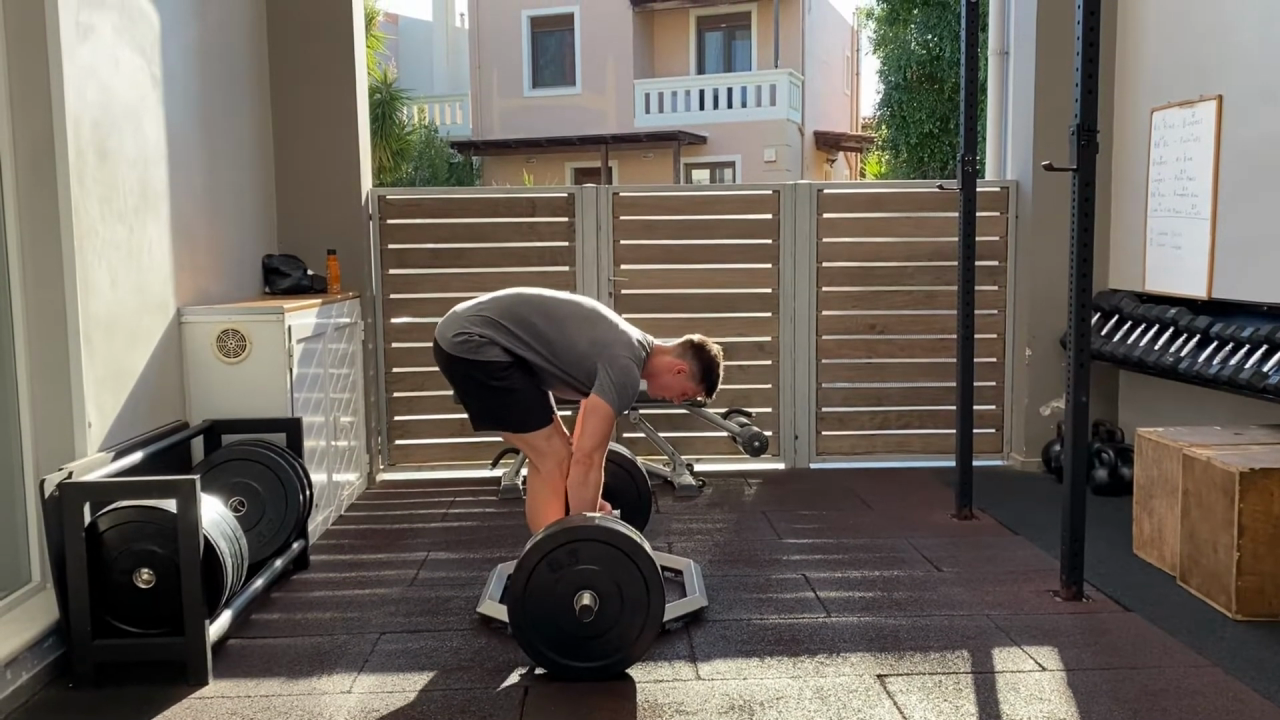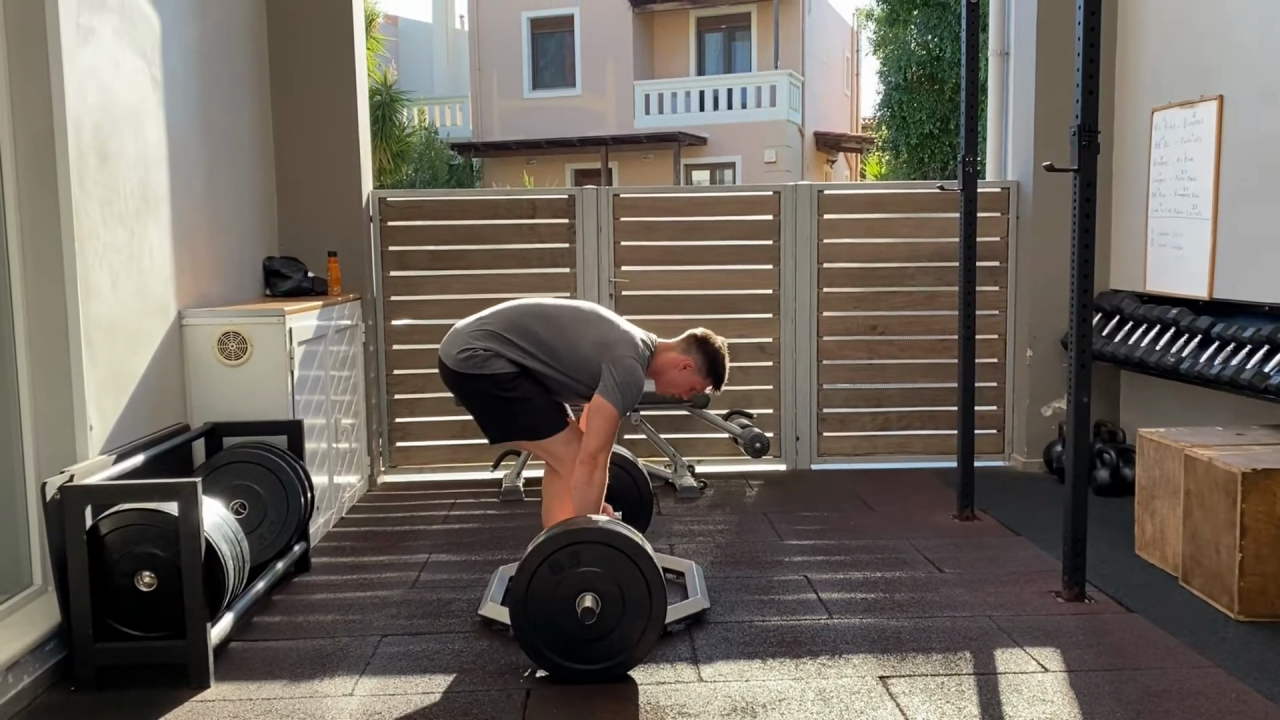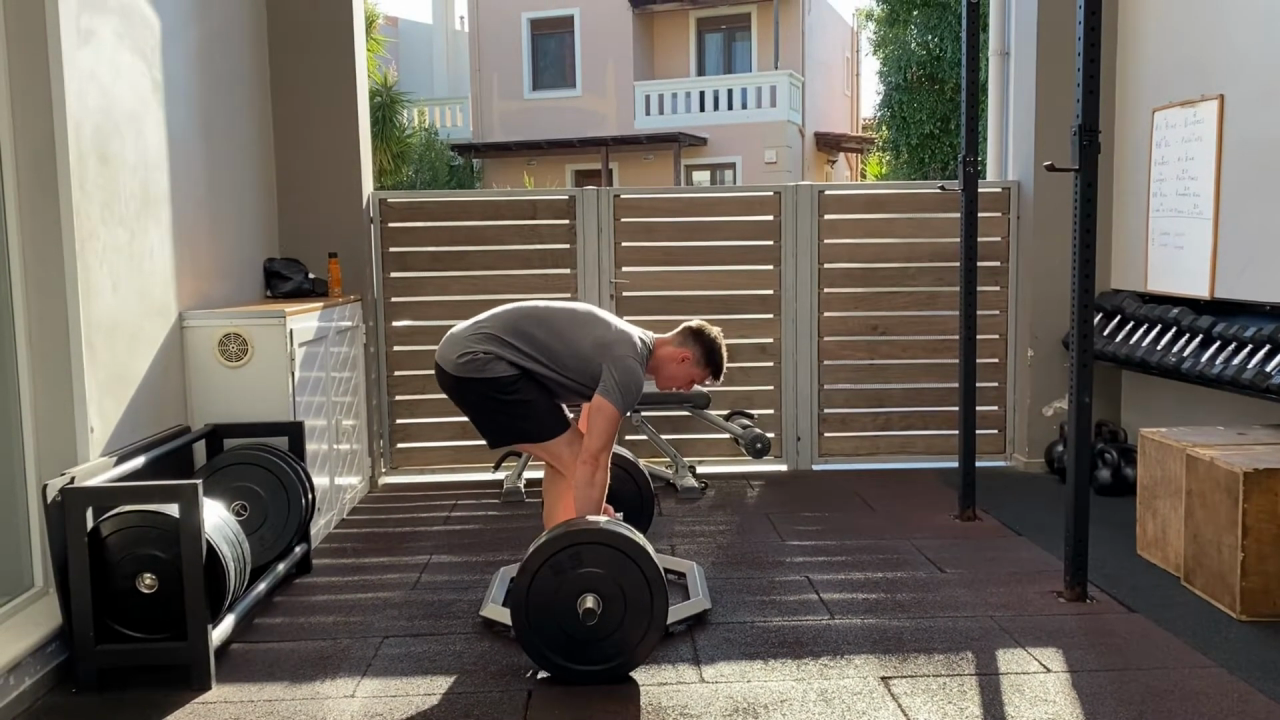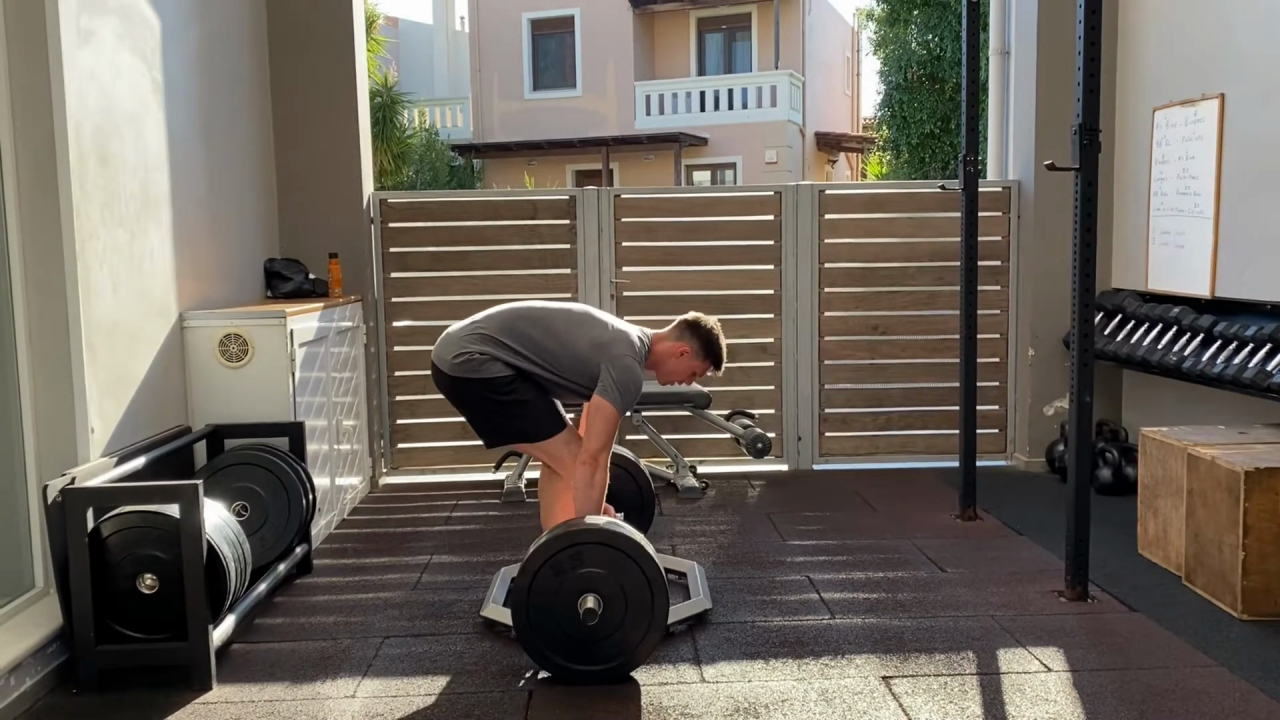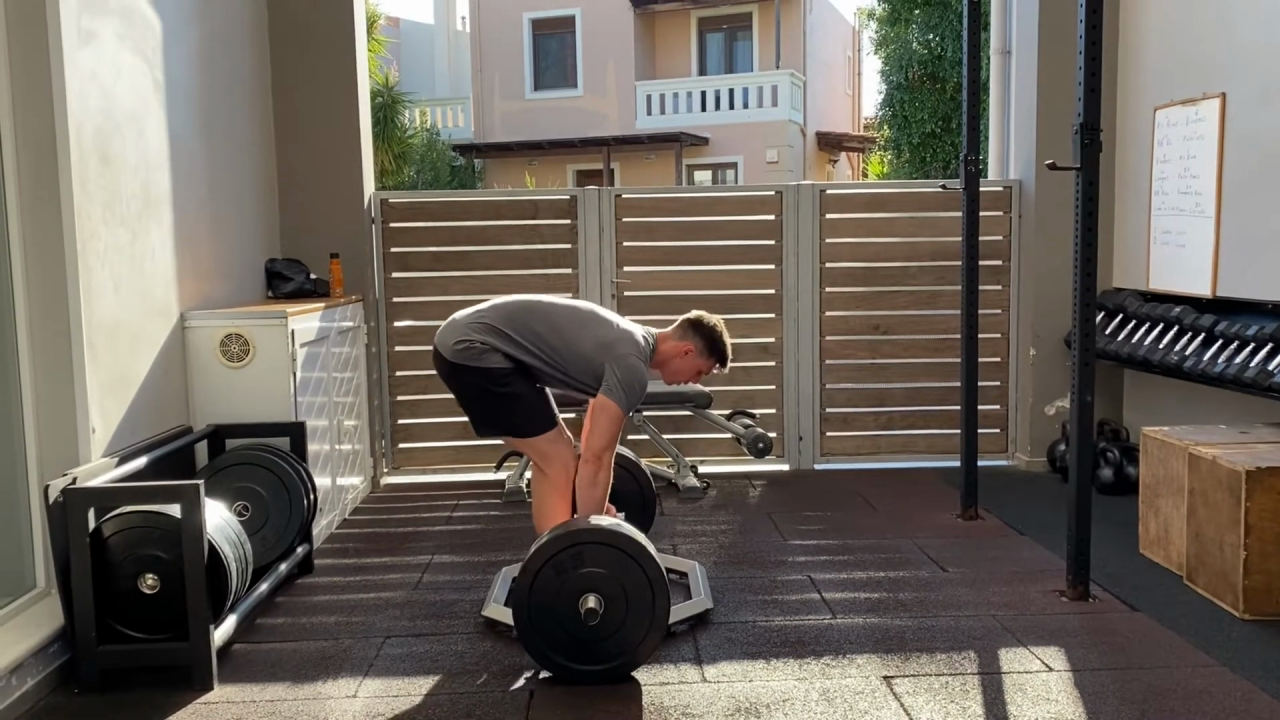
dt=0.3s
person 1, frame 1
left shoulder: (627, 348)
right shoulder: (625, 368)
left elbow: (584, 444)
right elbow: (587, 458)
left wrist: (589, 503)
left hip: (472, 337)
right hip: (471, 342)
left knee: (552, 452)
right knee: (553, 457)
person 1, frame 2
left shoulder: (629, 348)
right shoulder: (629, 368)
left elbow: (589, 446)
right elbow: (591, 459)
left wrist: (592, 506)
left hip: (475, 350)
right hip: (475, 357)
left knee: (567, 455)
right knee: (570, 460)
person 1, frame 3
left shoulder: (626, 346)
right shoulder: (628, 367)
right elbow: (593, 460)
left wrist: (592, 507)
left hip: (468, 353)
right hip: (474, 359)
left knee: (566, 458)
right knee: (572, 462)
person 1, frame 4
left shoulder: (625, 343)
right shoulder: (627, 365)
left elbow: (589, 446)
right elbow: (592, 459)
left wrist: (593, 505)
left hip: (469, 352)
right hip: (469, 360)
left knee: (562, 457)
right knee: (568, 461)
person 1, frame 5
left shoulder: (630, 343)
right shoulder: (631, 365)
right elbow: (596, 458)
left wrist: (595, 505)
left hip: (470, 343)
right hip: (472, 348)
left knee: (557, 455)
right knee: (557, 461)
